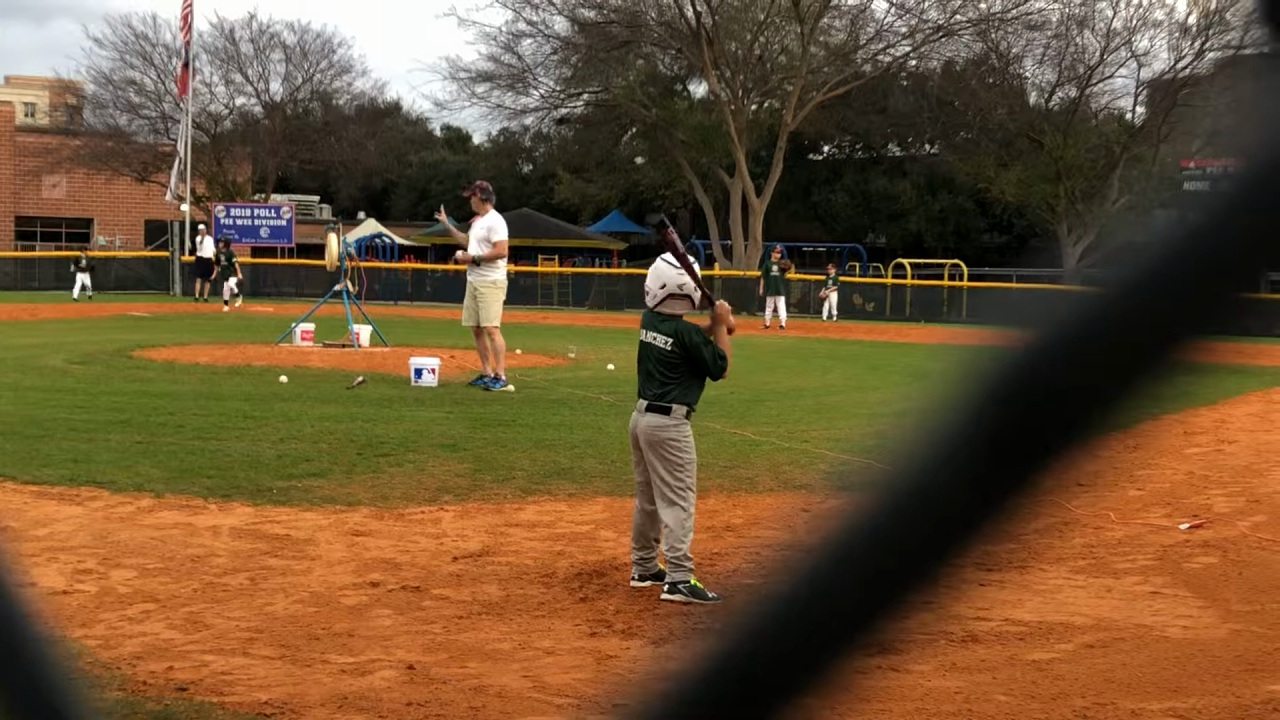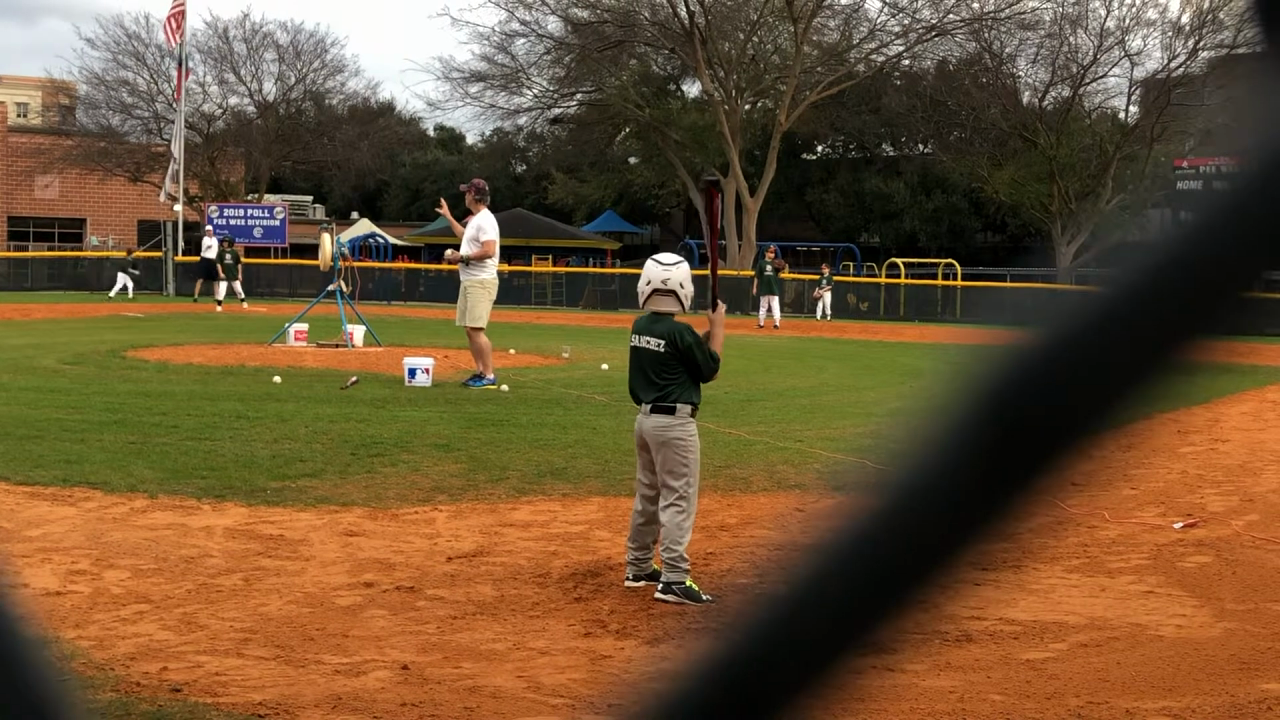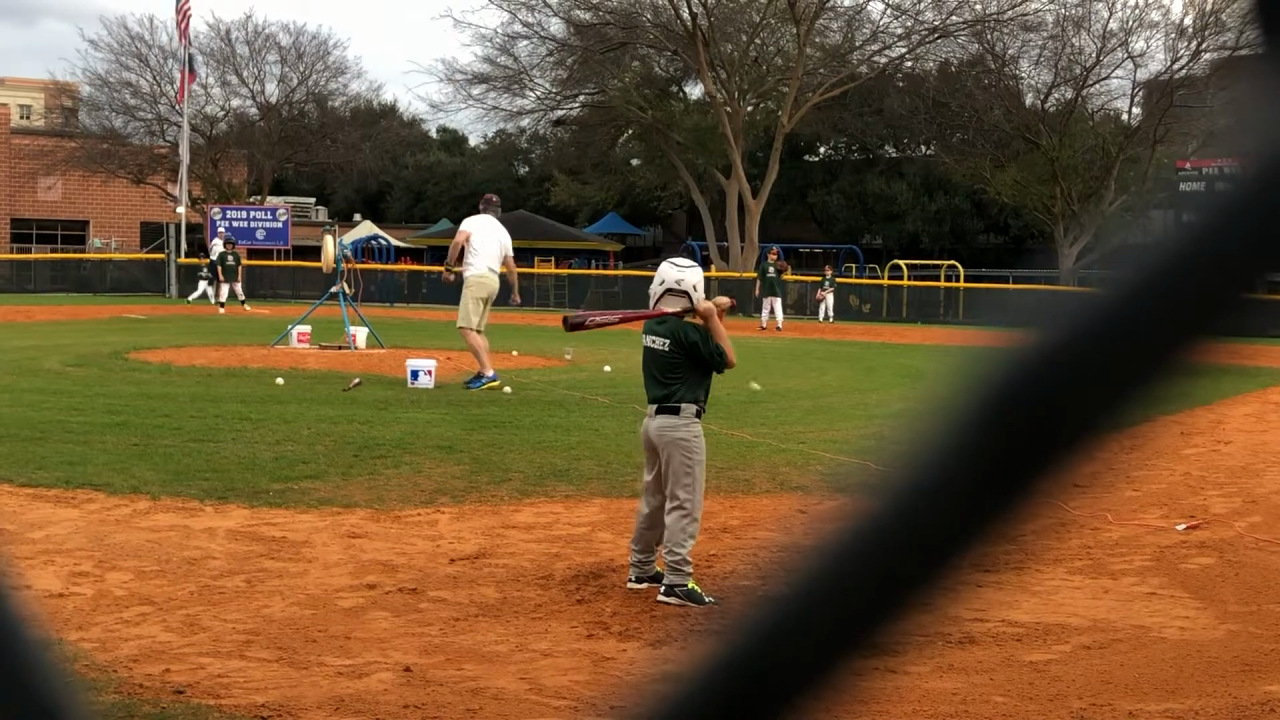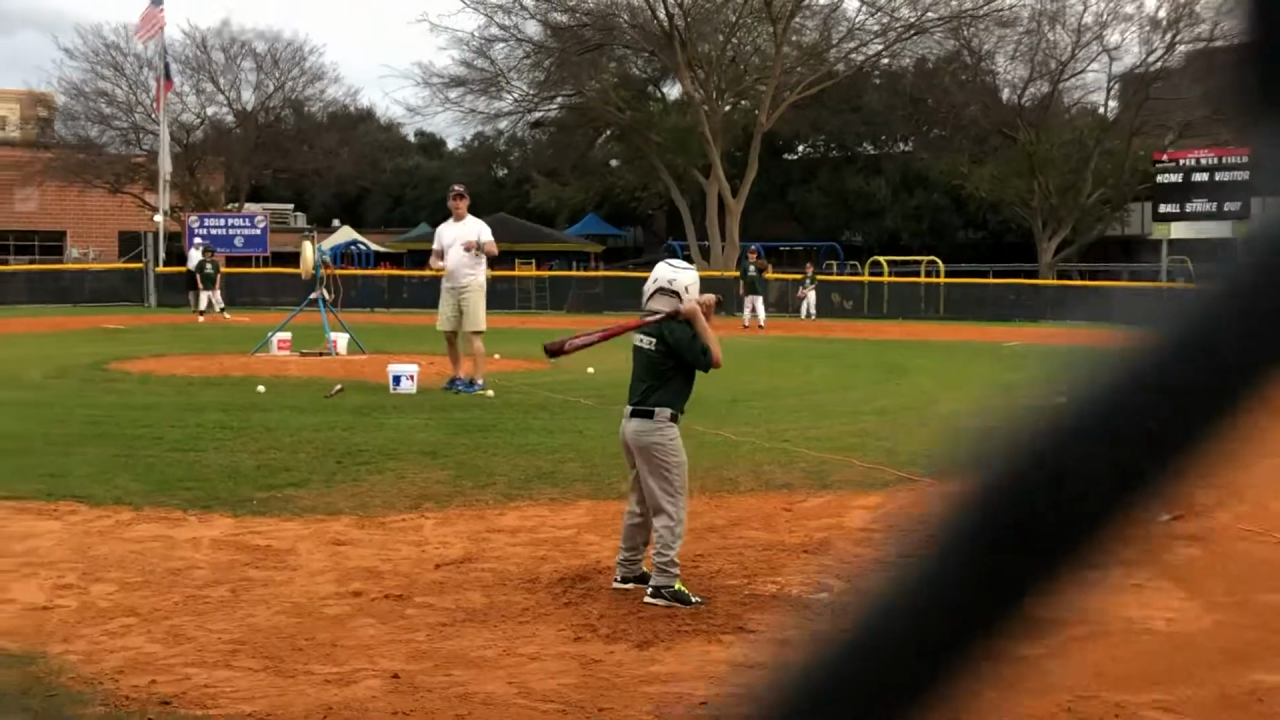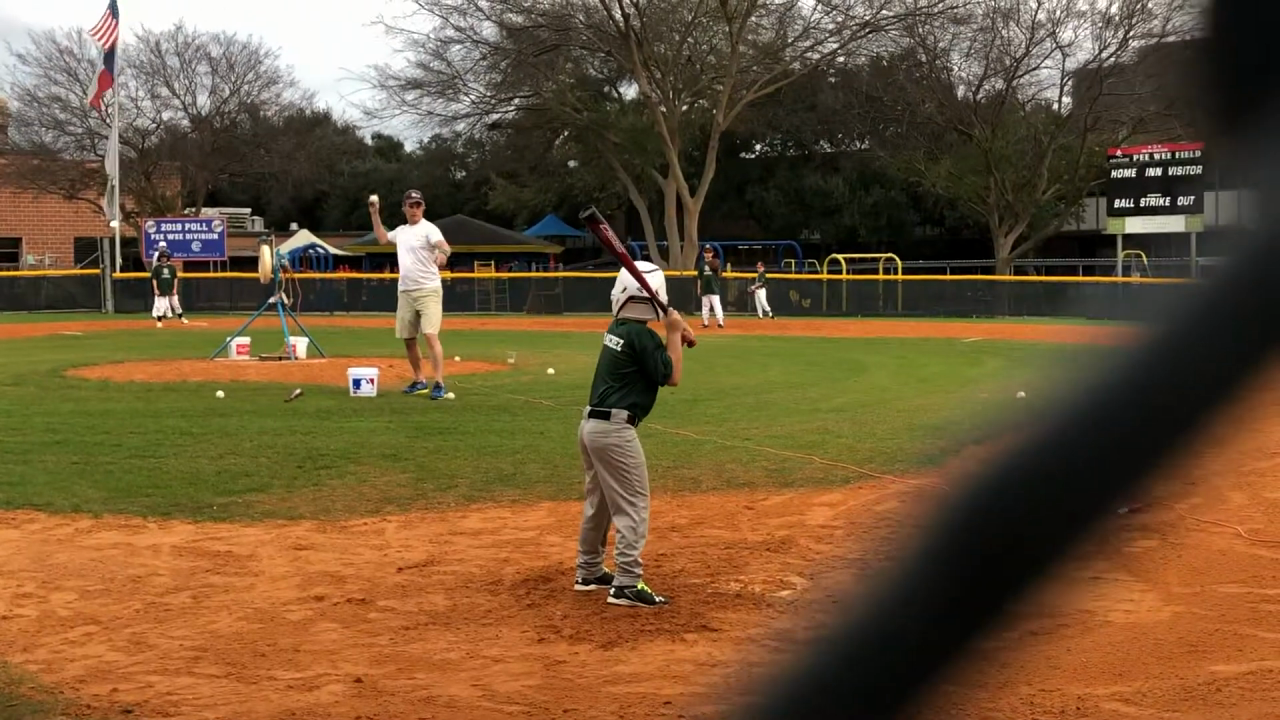
dt=1s
person 1, frame 1
left shoulder: (649, 320)
right shoulder: (685, 331)
right elbow: (720, 369)
left wrist: (714, 325)
right wrist: (720, 326)
left hip: (641, 417)
right hip: (669, 423)
left knee: (647, 498)
right knee: (678, 501)
left ankle: (643, 568)
right ankle: (679, 580)
person 1, frame 2
left shoulder: (639, 326)
right shoulder: (680, 331)
right elbow: (710, 371)
left wrist: (706, 335)
right wrist: (717, 328)
left hip: (645, 419)
right hip: (674, 423)
left knee: (647, 496)
right knee: (678, 500)
left ankle: (638, 567)
right ankle: (674, 580)
person 1, frame 3
left shoulder: (652, 326)
right shoulder: (686, 330)
right elbow: (727, 360)
left wrist: (713, 316)
right wrist: (712, 318)
left hip: (654, 420)
right hip: (681, 424)
left knee: (653, 499)
right knee: (684, 503)
left ankle: (641, 569)
right ankle: (676, 582)
person 1, frame 4
left shoulder: (647, 325)
right shoulder: (673, 330)
left elbow: (689, 344)
right elbow: (714, 358)
left wrist: (702, 317)
right wrist: (699, 318)
left hip: (634, 422)
right hip: (657, 427)
left knee: (642, 501)
right knee: (669, 505)
left ankle: (628, 569)
right ankle: (663, 583)
person 1, frame 5
left shoulder: (618, 327)
right shoulder: (642, 335)
left elbow: (652, 360)
right elbow: (671, 377)
left wrist: (675, 338)
right wrist: (672, 333)
left hip: (592, 424)
right hip: (614, 429)
left knee: (598, 503)
right knee: (633, 506)
left ankle: (589, 571)
right ankle: (626, 584)
person 2, frame 1
left shoulder: (494, 220)
right shoulder: (477, 221)
left elbow: (501, 251)
right elbow: (468, 242)
left wrist: (473, 258)
right wrist: (448, 225)
left hip: (491, 282)
right hip: (473, 281)
left knee: (491, 329)
right knee: (476, 329)
left ankle: (500, 376)
right ankle: (487, 374)
person 2, frame 2
left shoulder: (485, 220)
right shoulder: (474, 219)
left elbow: (489, 252)
left wrist: (462, 257)
right wrist: (448, 216)
left hip: (482, 282)
right hip: (468, 281)
left knee: (476, 330)
right knee: (470, 330)
left ankle: (489, 376)
right ankle: (480, 373)
person 2, frame 3
left shoulder: (472, 221)
right shoulder: (503, 232)
left elbow: (458, 241)
right elbow: (511, 267)
left wrist: (449, 267)
right wrist: (515, 293)
left hip: (476, 279)
right hip: (493, 281)
left knee: (467, 329)
right knee: (477, 329)
left ankle: (488, 373)
right ankle: (485, 372)
person 2, frame 4
left shoulder: (478, 225)
right shoulder: (442, 229)
left elbow: (493, 250)
right elbow: (434, 257)
left wrist: (477, 246)
right wrist: (436, 264)
left hip: (472, 286)
right hip: (449, 288)
left knee: (473, 334)
right knee: (449, 334)
left ankle: (478, 381)
right ankle: (457, 377)
person 2, frame 5
left shoulder: (429, 229)
right shoulder: (402, 231)
left elbow: (444, 247)
right elbow: (383, 238)
left wrist: (443, 254)
right wrist: (375, 214)
left hip: (429, 291)
right hip: (405, 293)
left knee: (431, 336)
right knee: (408, 339)
left ankle: (439, 383)
right ankle: (420, 381)
